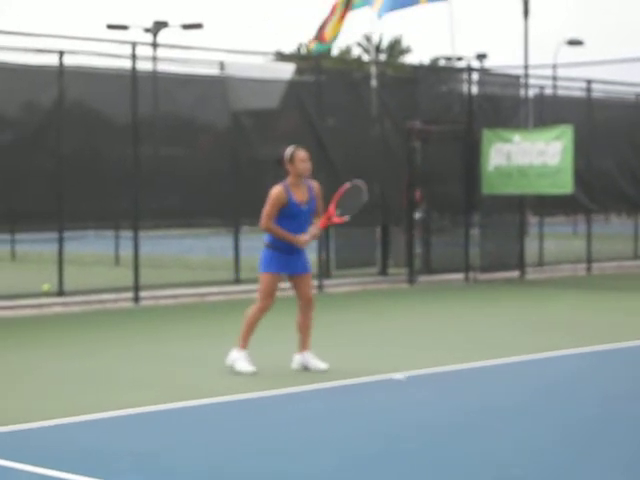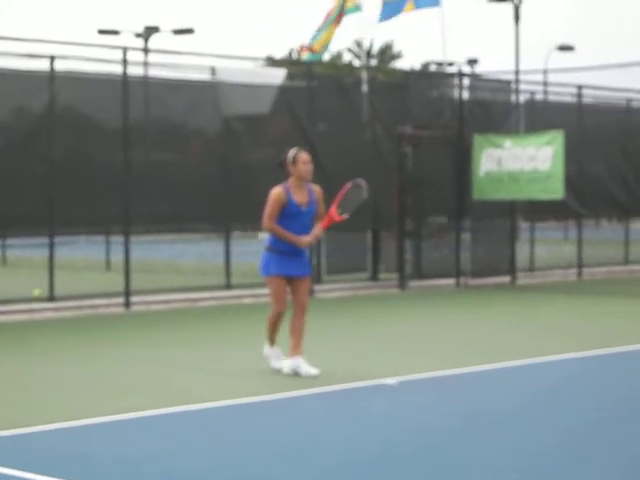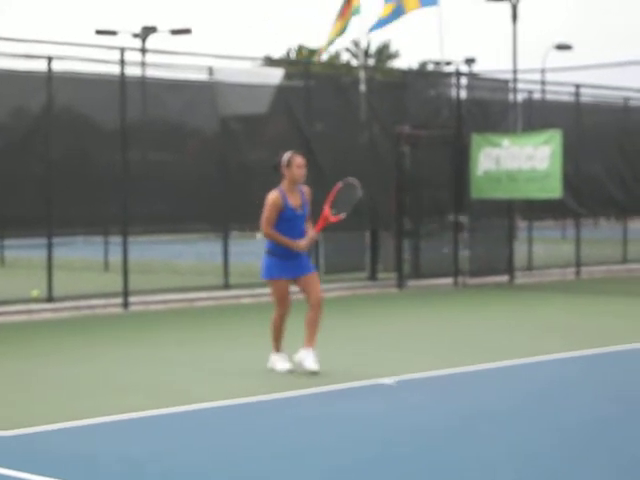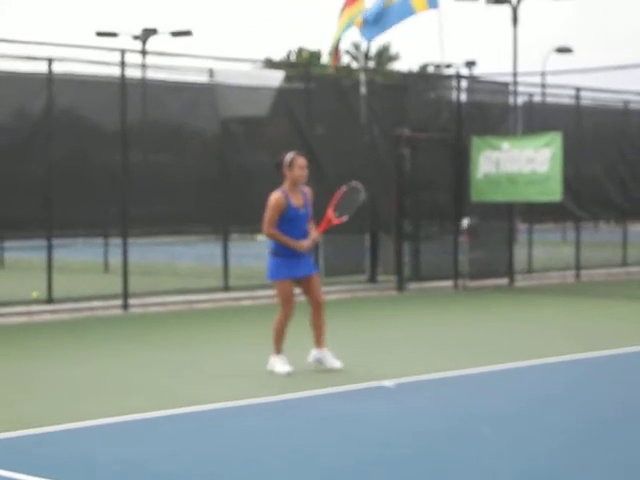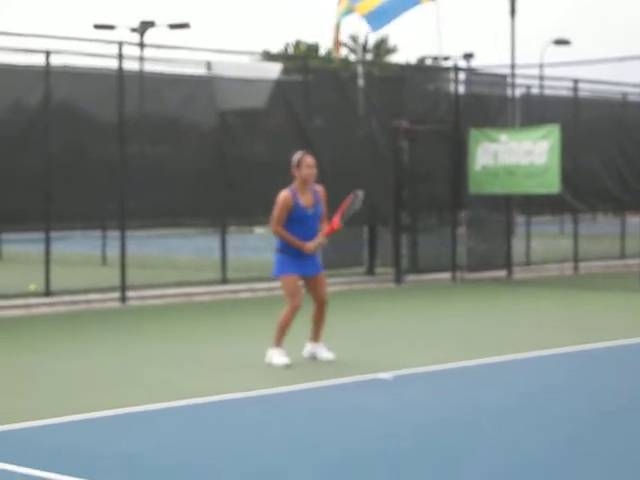
dt=0.3s
person 1, frame 1
left shoulder: (314, 187)
right shoulder: (279, 192)
left elbow: (318, 215)
right elbow: (265, 224)
left wrist: (315, 229)
right wrist: (295, 238)
left hip: (298, 255)
right hip: (276, 253)
left knee: (307, 301)
right knee: (263, 303)
left ankle: (303, 354)
right ankle: (239, 352)
person 1, frame 2
left shoulder: (316, 191)
right shoulder: (279, 192)
left elbow: (319, 219)
right elbow: (268, 224)
left wrist: (315, 232)
right wrist: (296, 239)
left hip: (300, 258)
right hip: (277, 257)
left knee: (301, 307)
right knee: (279, 307)
left ankle: (295, 358)
right ankle: (270, 346)
person 1, frame 3
left shoulder: (305, 192)
right shoulder: (275, 197)
right elbow: (266, 229)
left wrist: (311, 234)
right wrist: (293, 244)
left hip: (301, 258)
right hip: (278, 259)
left knee: (317, 300)
right knee: (283, 309)
left ankle: (307, 351)
right ankle: (276, 354)
person 1, frame 4
left shoulder: (307, 192)
right shoulder: (278, 198)
right elbow: (268, 229)
left wrist: (313, 234)
right wrist: (295, 244)
left hip: (304, 258)
right hip: (282, 260)
left knee: (318, 303)
right knee: (287, 309)
left ankle: (320, 351)
right ankle: (276, 356)
person 1, frame 5
left shoulder: (319, 191)
right shoulder: (286, 197)
right elbow: (275, 228)
left wrist: (320, 237)
right wrist: (302, 245)
left hip: (310, 257)
right hip: (288, 257)
left knee: (322, 300)
right knee: (295, 304)
left ankle: (314, 344)
right ankle: (275, 349)
